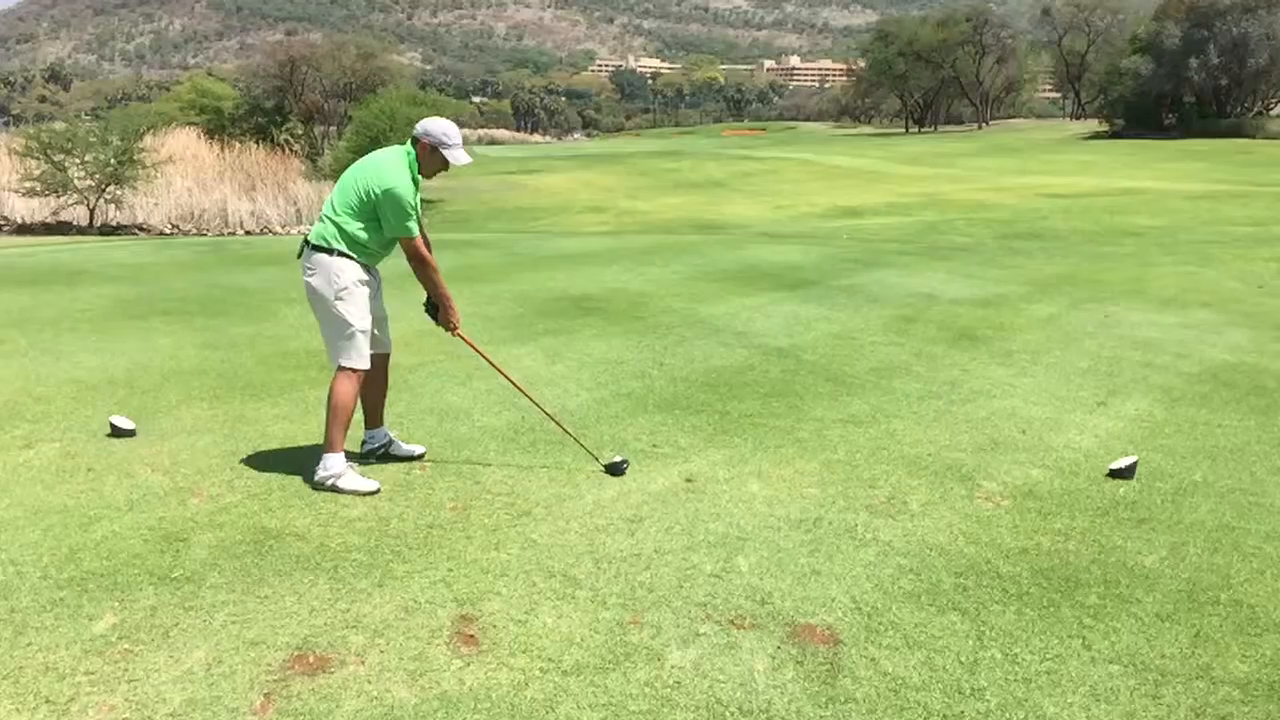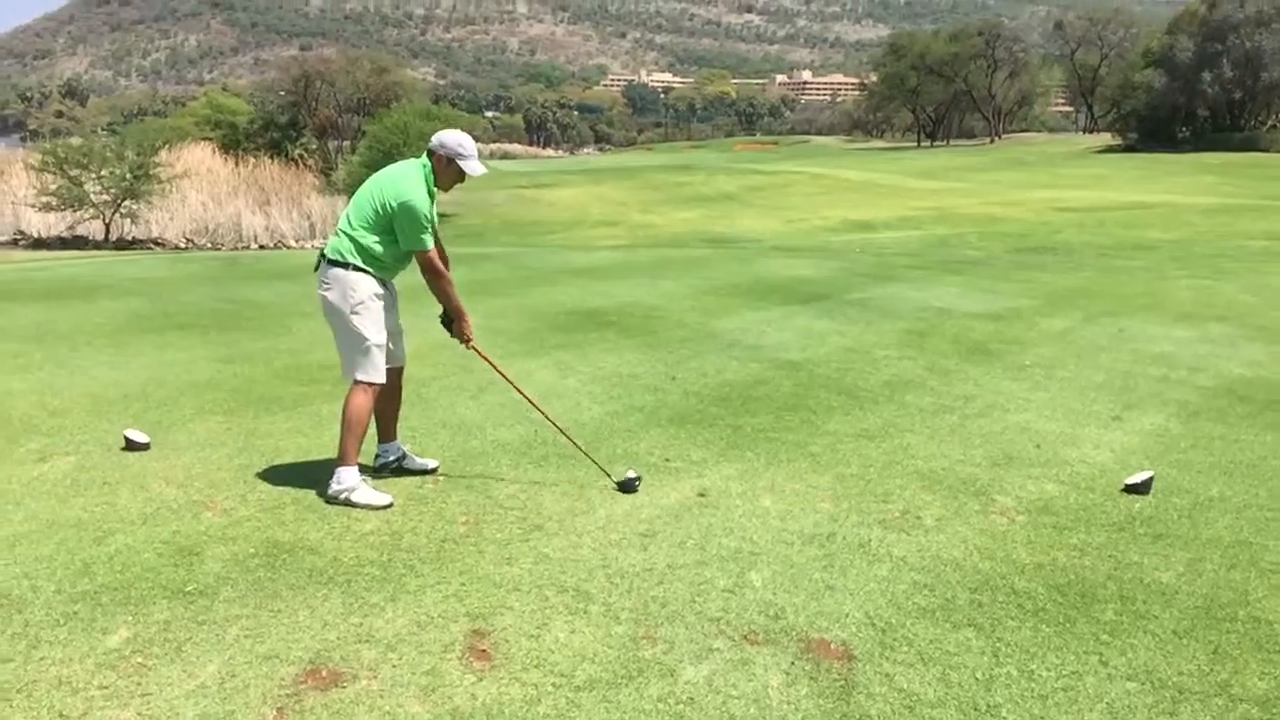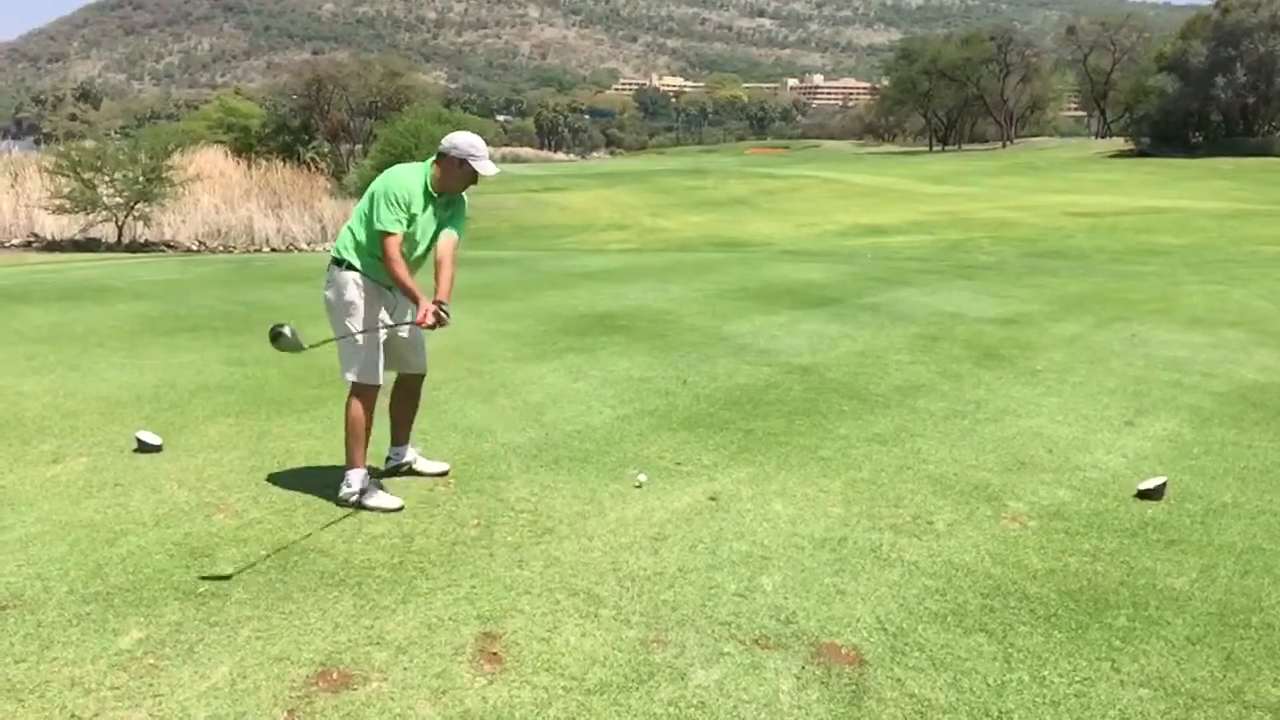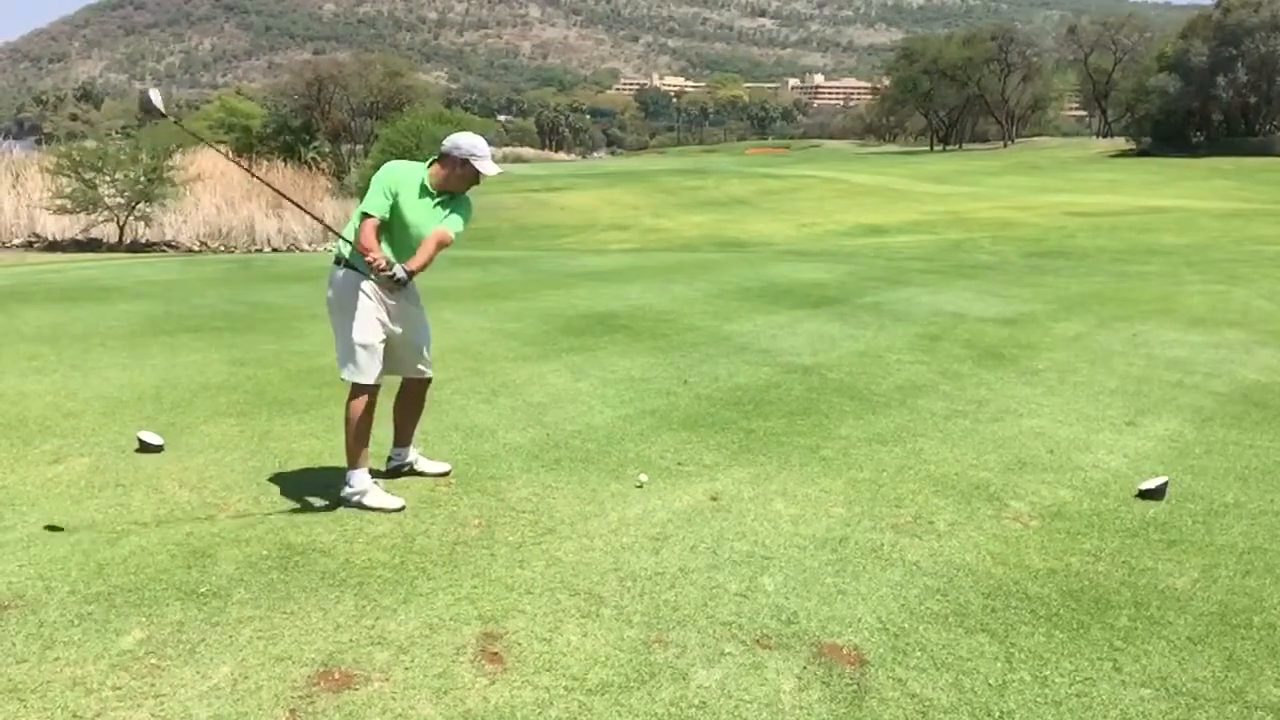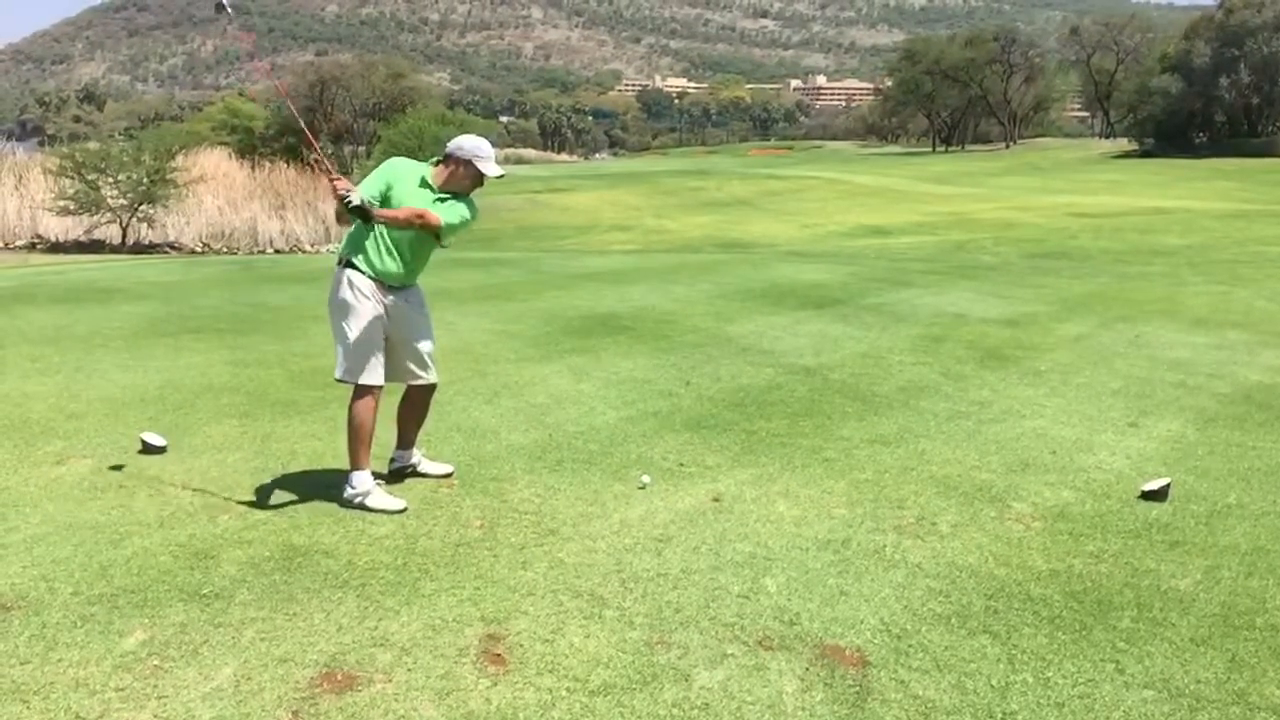
dt=0.7s
person 1, frame 1
left shoulder: (404, 165)
right shoulder: (394, 181)
left elbow: (421, 237)
right elbow: (416, 254)
left wrist: (435, 296)
right wrist: (446, 303)
left hip: (358, 264)
right hip: (335, 265)
left knee: (377, 353)
right knee: (353, 363)
left ankle: (376, 439)
right ankle: (331, 465)
person 1, frame 2
left shoulder: (421, 181)
right shoulder: (411, 195)
left elbow: (437, 248)
right elbow: (430, 267)
left wrist: (451, 311)
right wrist: (460, 315)
left hip: (374, 279)
right hip: (352, 280)
left knee: (392, 367)
right knee: (368, 377)
left ankle: (389, 452)
right ankle: (344, 478)
person 1, frame 3
left shoulder: (455, 202)
right shoulder: (399, 183)
left elbow: (445, 253)
right elbow: (390, 253)
left wrist: (441, 302)
right wrist: (420, 300)
left hip: (395, 287)
right hip: (357, 281)
left knee: (413, 371)
right knee: (366, 380)
left ankle: (400, 455)
right ankle: (355, 481)
person 1, frame 4
left shoulder: (459, 206)
right shoulder: (396, 174)
left elbow: (436, 242)
right elbow: (365, 231)
left wrist: (405, 269)
right wrist: (375, 258)
left hip: (401, 290)
right hip: (358, 281)
left knee: (419, 374)
right knee: (366, 381)
left ankle: (401, 456)
right ankle: (356, 481)
person 1, frame 5
left shoulder: (462, 208)
right shoulder: (398, 169)
left elbow: (420, 218)
right elbow: (345, 216)
left wrist: (370, 212)
right wrist: (346, 198)
left hip: (404, 292)
right hip: (360, 282)
left knee: (424, 380)
right knee: (368, 383)
left ankle: (404, 457)
right ankle: (359, 482)
